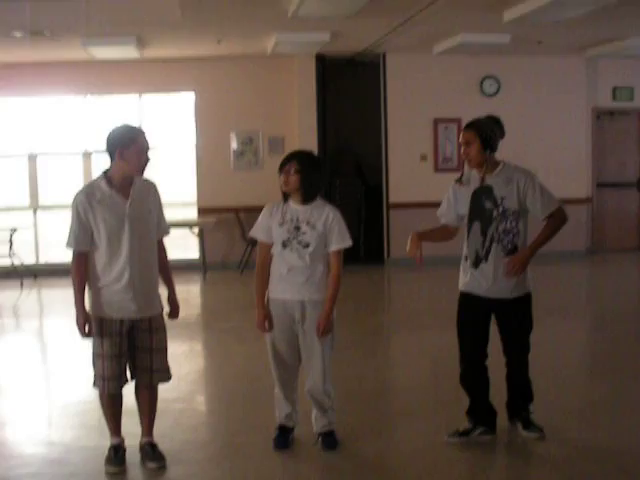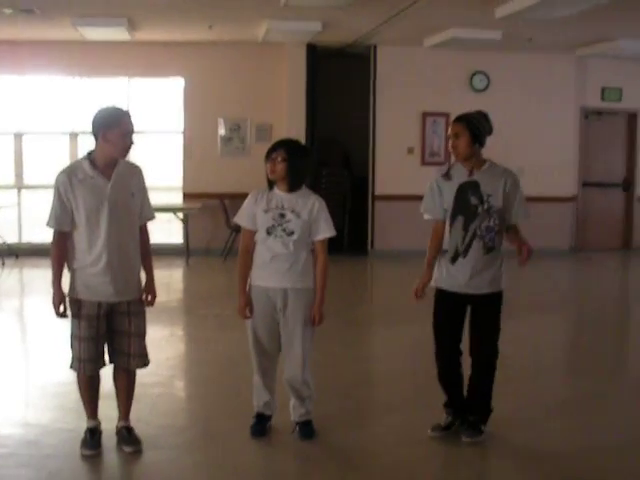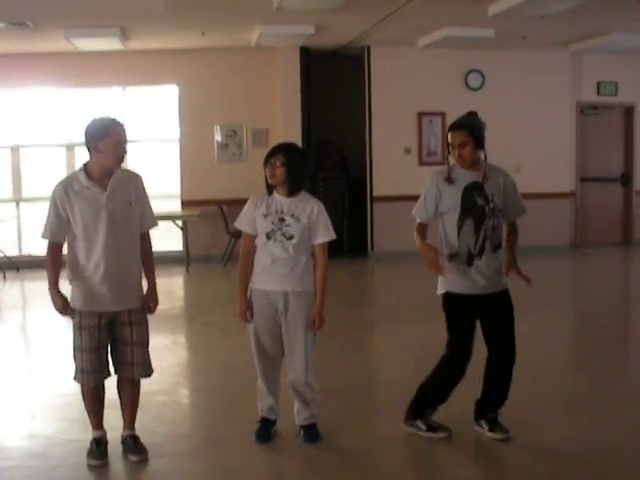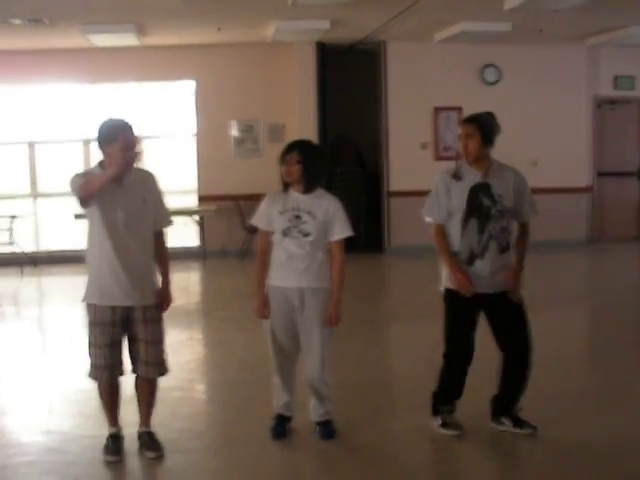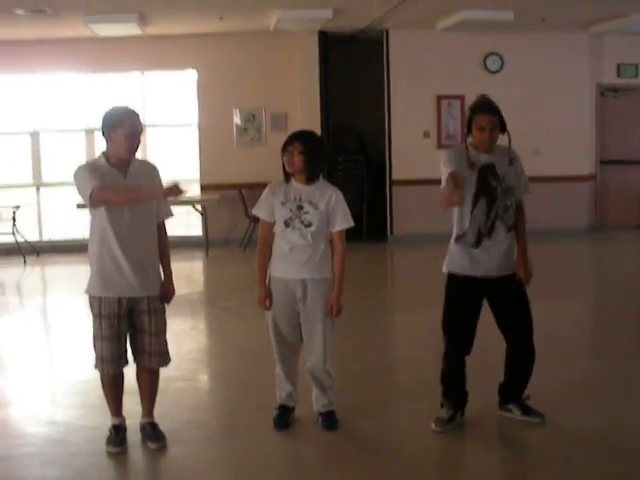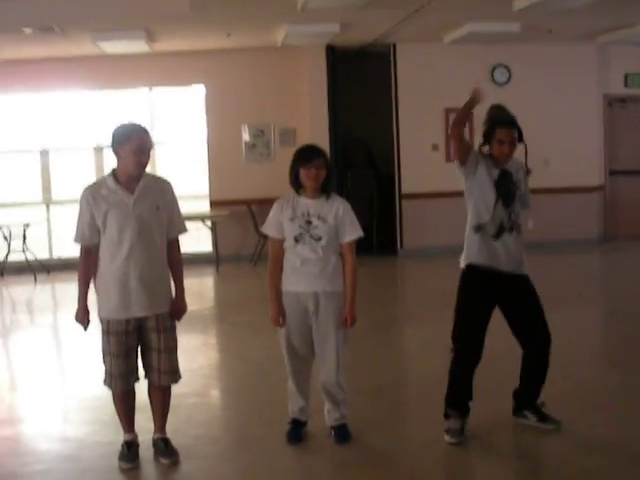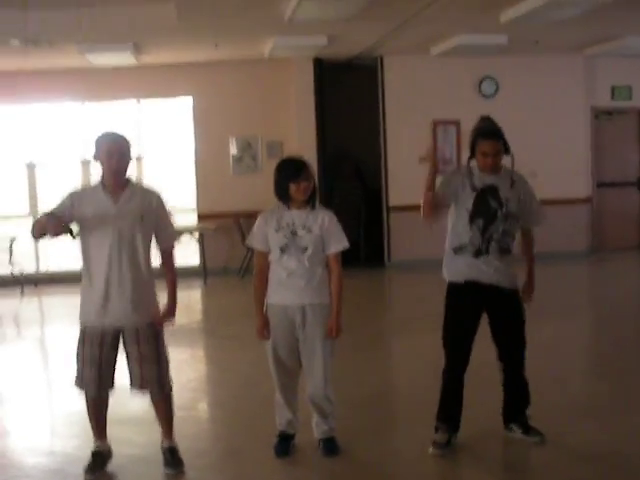
dt=0.7s
person 1, frame 1
left shoulder: (149, 192)
right shoulder: (87, 198)
right elbow: (80, 257)
left wrist: (171, 290)
right wrist: (81, 308)
left hip: (148, 304)
right hip: (109, 308)
left knee: (148, 376)
right knee: (109, 380)
left ankle: (147, 440)
right ankle: (116, 442)
person 1, frame 2
left shoulder: (133, 175)
right shoulder: (69, 179)
left elbow: (141, 230)
right elbow: (61, 236)
left wrist: (149, 277)
right wrist: (57, 286)
left hip: (127, 287)
right hip: (87, 289)
left knee: (127, 360)
right knee: (86, 362)
left ankle: (124, 424)
right ankle: (92, 426)
person 1, frame 3
left shoulder: (133, 183)
right shoulder: (66, 190)
left elbow: (143, 238)
right elbow: (55, 245)
left wrist: (152, 286)
right wrist: (54, 289)
left hip: (130, 297)
right hip: (87, 300)
left knee: (131, 369)
right knee: (90, 373)
left ankle: (129, 433)
right ankle: (98, 436)
person 1, frame 4
left shoulder: (146, 181)
right shoulder: (87, 180)
left elbow: (157, 235)
right elbow: (84, 194)
left wrist: (165, 283)
right wrist: (114, 169)
left hip: (144, 291)
right hip: (104, 294)
left knee: (149, 366)
right knee: (105, 369)
left ankle: (145, 429)
right ankle: (114, 432)
person 1, frame 5
left shoulder: (149, 172)
right shoulder: (88, 173)
left elbow: (159, 228)
right elbow: (103, 197)
left wrist: (167, 275)
right wrist: (156, 194)
left hip: (147, 282)
right hip: (107, 285)
left knee: (150, 356)
right knee: (110, 360)
left ankle: (148, 420)
right ankle: (117, 423)
person 1, frame 6
left shoulder: (162, 189)
right shoulder: (94, 195)
left elbow: (172, 245)
right elbow: (88, 252)
left wrist: (180, 292)
right wrist: (82, 301)
left hip: (158, 301)
right hip: (116, 304)
left knee: (162, 374)
right knee: (120, 377)
left ankle: (160, 436)
right ankle: (129, 439)
person 1, frame 7
left shoulder: (150, 200)
right shoulder: (80, 199)
left elbow: (167, 250)
right elbow: (39, 231)
left wrist: (172, 300)
right wrist: (48, 220)
left hip: (139, 310)
right hip: (96, 312)
left knee: (158, 382)
right knee: (94, 385)
left ankle: (169, 444)
right ankle: (101, 447)
person 2, frame 1
left shoulder: (520, 179)
right shoulder: (461, 185)
left elbow: (558, 216)
right elbow: (449, 229)
left wrist: (528, 251)
right wrist: (420, 235)
left hip: (512, 288)
right hip: (473, 288)
left knee: (517, 355)
right knee: (471, 359)
left ankle: (520, 412)
right ankle: (481, 419)
person 2, frame 2
left shoulder: (504, 179)
right shoulder: (444, 179)
left elbow: (508, 225)
right elbow: (439, 229)
left wrist: (520, 241)
right wrist: (427, 271)
left hip: (487, 284)
right hip: (448, 283)
left knee: (484, 354)
right knee: (446, 353)
left ankle: (476, 416)
right ankle: (456, 411)
person 2, frame 3
left shoulder: (501, 179)
right shoulder: (441, 181)
left elbow: (511, 224)
right elbow: (422, 223)
left wrist: (512, 258)
right wrist: (425, 247)
left hip: (495, 285)
right hip: (458, 286)
left knee: (504, 353)
right knee: (458, 354)
left ankle: (487, 414)
right ankle: (418, 412)
person 2, frame 4
left shoulder: (512, 178)
right shoulder: (449, 180)
left elbow: (523, 226)
right elbow: (439, 230)
left wrist: (517, 267)
right wrist: (453, 269)
left hip: (502, 283)
right hip: (462, 284)
left knee: (518, 349)
right knee: (458, 352)
left ankle: (504, 411)
right ankle: (442, 409)
person 2, frame 5
left shoulder: (510, 159)
right shoulder: (456, 157)
left elbow: (518, 208)
right elbow: (453, 177)
left wrist: (523, 253)
right wrist: (452, 191)
left hip: (505, 268)
right hip: (463, 268)
left knee: (522, 337)
right knee: (456, 341)
left ankle: (511, 398)
right ankle: (452, 404)
person 2, frame 6
left shoulder: (519, 170)
right shoulder: (473, 165)
right elbow: (456, 132)
right wrist: (471, 103)
left hip: (514, 270)
right hip: (479, 268)
left knee: (539, 340)
right knee: (467, 345)
left ankle: (526, 404)
right ankle: (455, 413)
person 2, frame 7
left shoulder: (517, 183)
right shoulder: (458, 180)
left elbow: (526, 231)
right elbow: (430, 212)
left wrist: (530, 274)
right wrist: (432, 175)
left hip: (505, 283)
right hip: (463, 281)
left knee: (513, 354)
right knee: (456, 357)
left ankle: (515, 417)
right ankle: (446, 425)
person 3, frame 1
left shoulder: (328, 215)
right shoulder: (272, 214)
left elbow: (335, 267)
right elbow: (263, 263)
left wrist: (328, 310)
right wrist: (260, 305)
left hip: (314, 303)
right hip: (280, 302)
left knee: (319, 371)
right knee: (283, 368)
left ankle: (325, 424)
right ankle: (285, 422)
person 3, frame 2
left shoulder: (313, 204)
right shoulder: (257, 200)
left elbow: (321, 256)
right elbow: (246, 249)
left wrist: (319, 301)
right wrist: (242, 291)
left hip: (298, 290)
right hip: (261, 289)
left knee: (298, 360)
right knee: (263, 356)
left ankle: (302, 414)
right ankle: (263, 411)
person 3, frame 3
left shoulder: (312, 208)
right shoulder: (256, 205)
left elbow: (321, 259)
right elbow: (246, 254)
left wrist: (319, 304)
right wrist: (242, 296)
left hip: (299, 294)
right hip: (263, 292)
left knee: (300, 363)
right knee: (266, 360)
left ankle: (307, 418)
right ankle: (267, 415)
person 3, frame 4
left shoulder: (328, 204)
right shoulder: (273, 202)
left elbow: (337, 256)
right elbow: (263, 250)
left wrist: (335, 301)
right wrist: (260, 293)
left hip: (315, 290)
right hip: (279, 289)
left knee: (316, 360)
right knee: (282, 356)
left ankle: (323, 414)
right ankle: (283, 412)
person 3, frame 5
left shoulder: (330, 195)
right shoulder: (274, 192)
left elbow: (338, 246)
right elbow: (265, 241)
left wrist: (337, 291)
right wrist: (261, 284)
left hip: (317, 281)
right hip: (281, 281)
left knee: (319, 351)
right knee: (284, 347)
left ankle: (325, 404)
right ankle: (286, 402)
person 3, frame 6
left shoulder: (339, 207)
right shoulder: (282, 208)
left elbow: (349, 258)
right elbow: (275, 259)
left wrist: (350, 302)
right wrist: (274, 301)
left hip: (329, 294)
right hip: (293, 295)
left knee: (331, 363)
right knee: (296, 361)
left ankle: (337, 418)
right ankle: (298, 417)
person 3, frame 7
left shoulder: (324, 219)
right shoulder: (267, 221)
left elbow: (335, 269)
right elbow: (261, 270)
left wrist: (336, 313)
right wrist: (259, 313)
left hip: (315, 306)
right hip: (279, 307)
left knee: (319, 376)
right knee: (284, 374)
left ankle: (325, 430)
right ankle: (286, 429)
